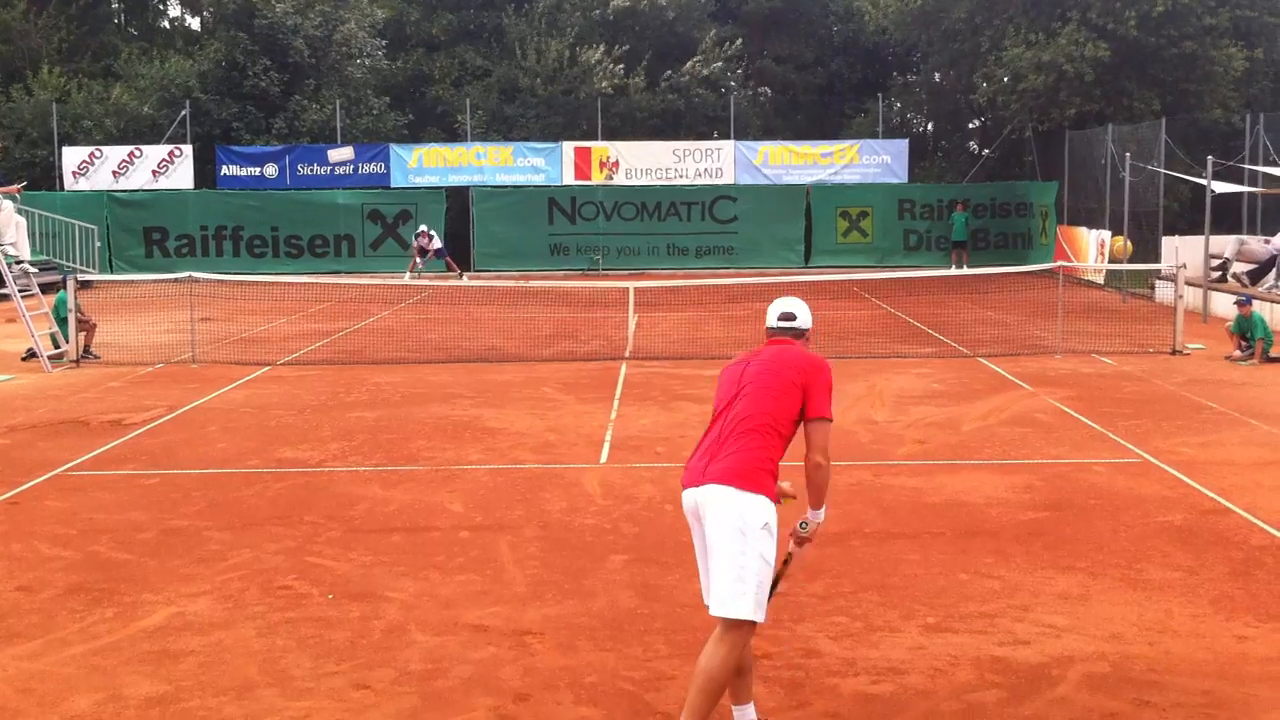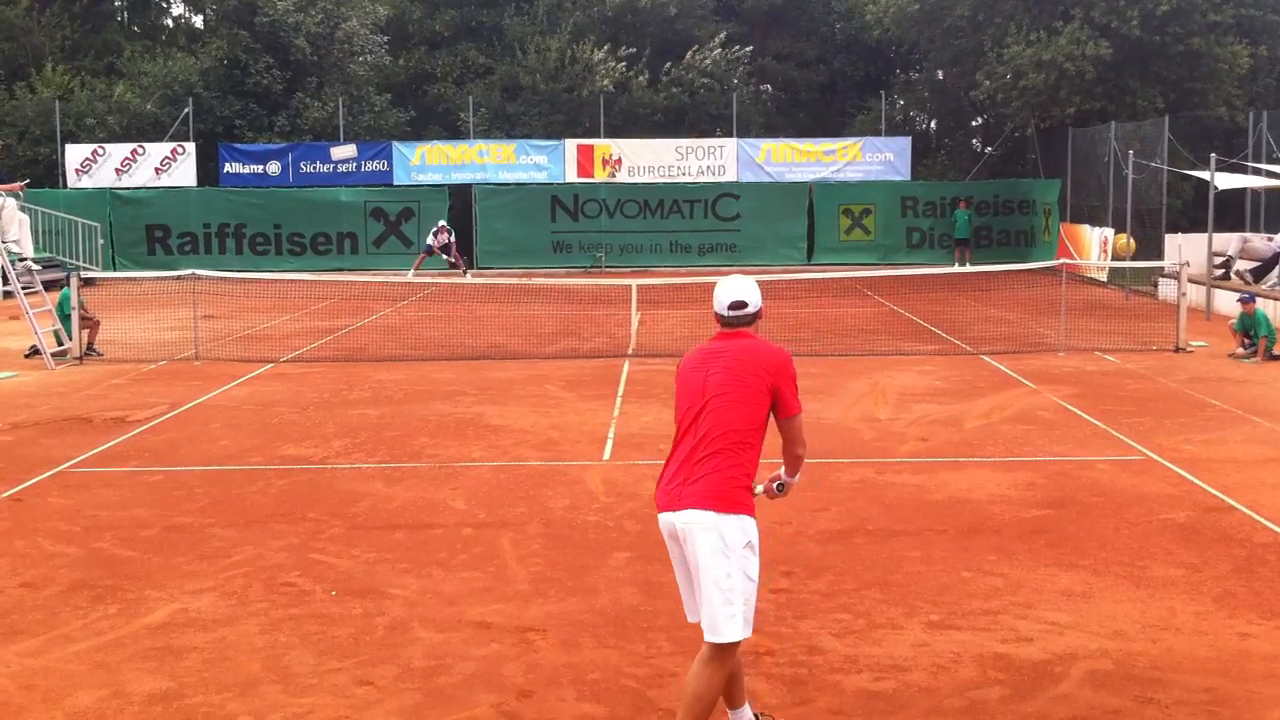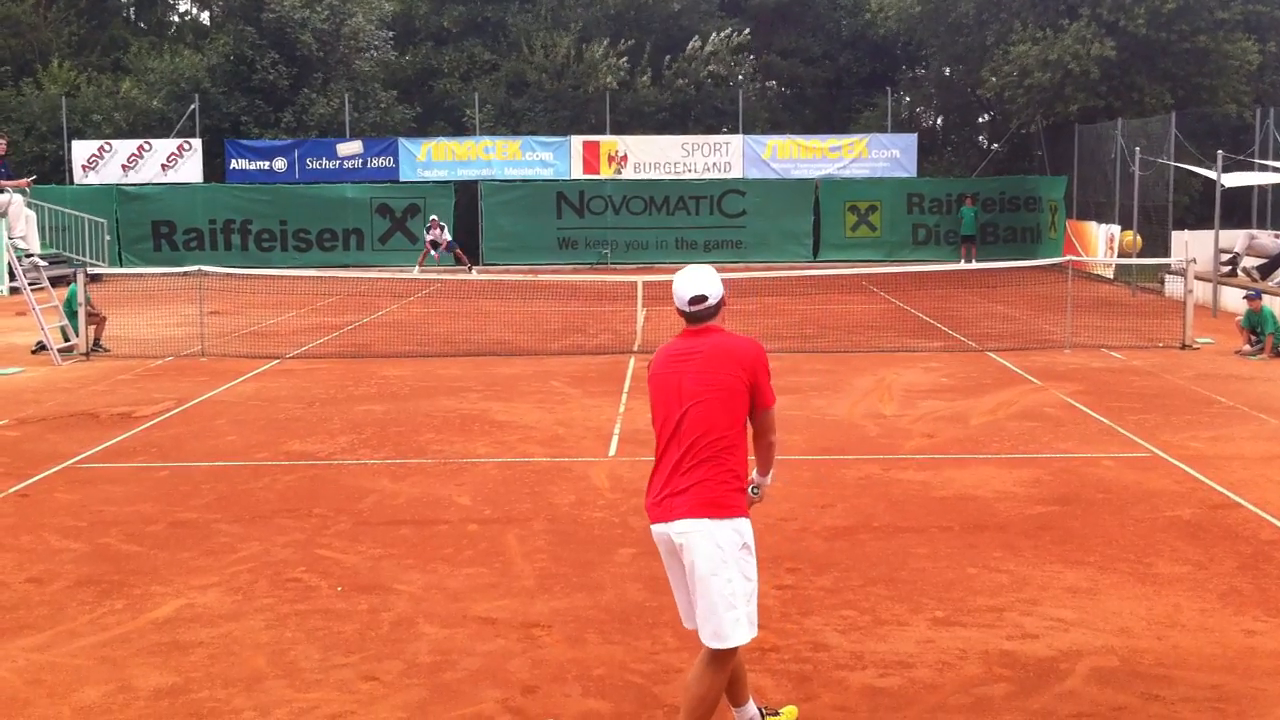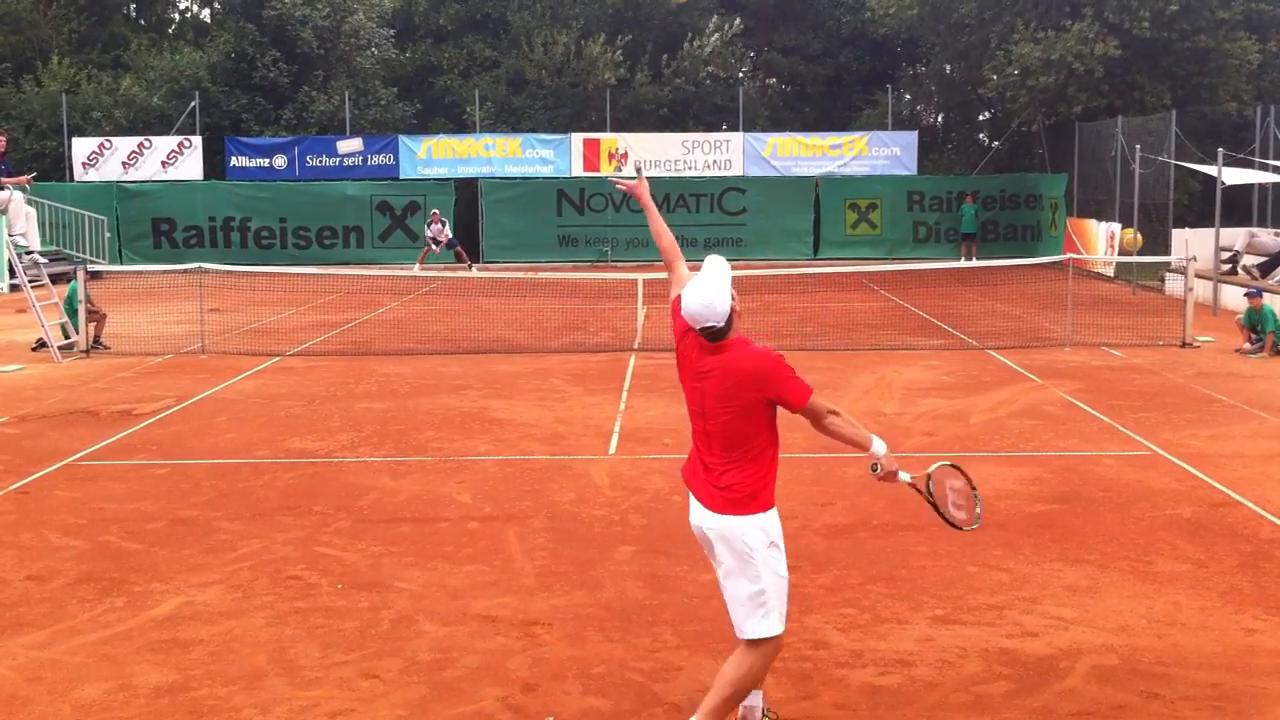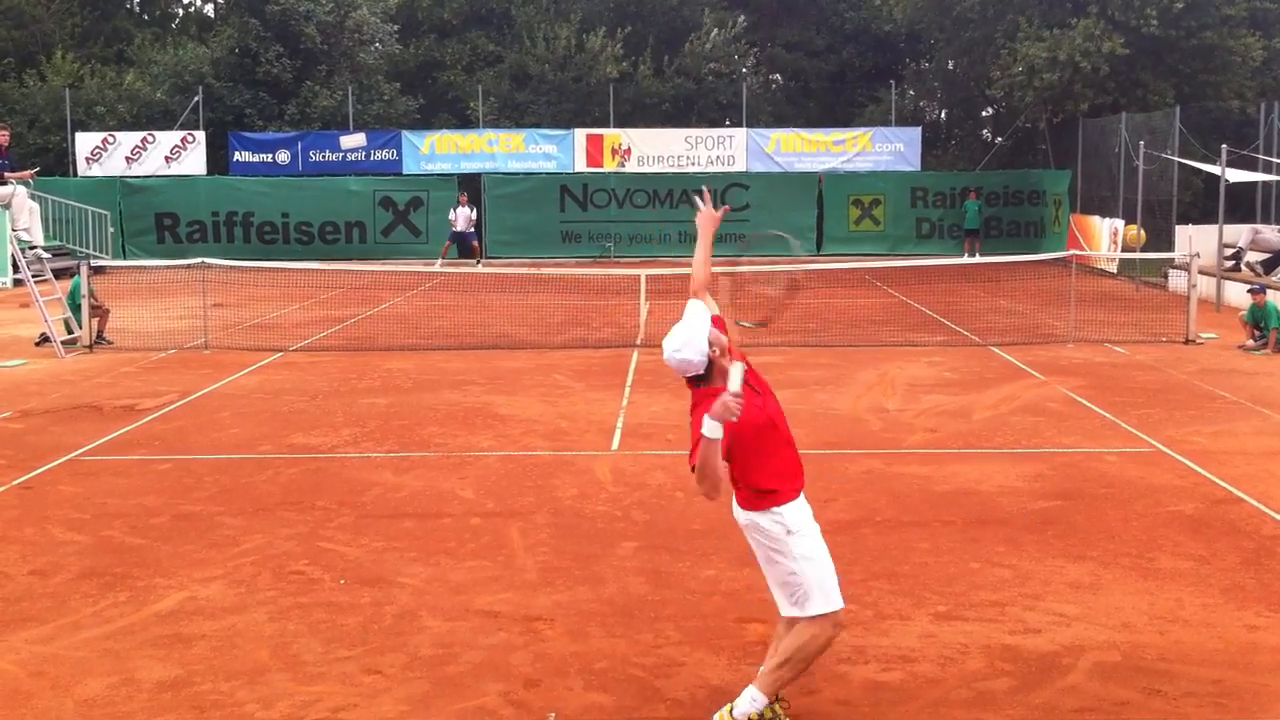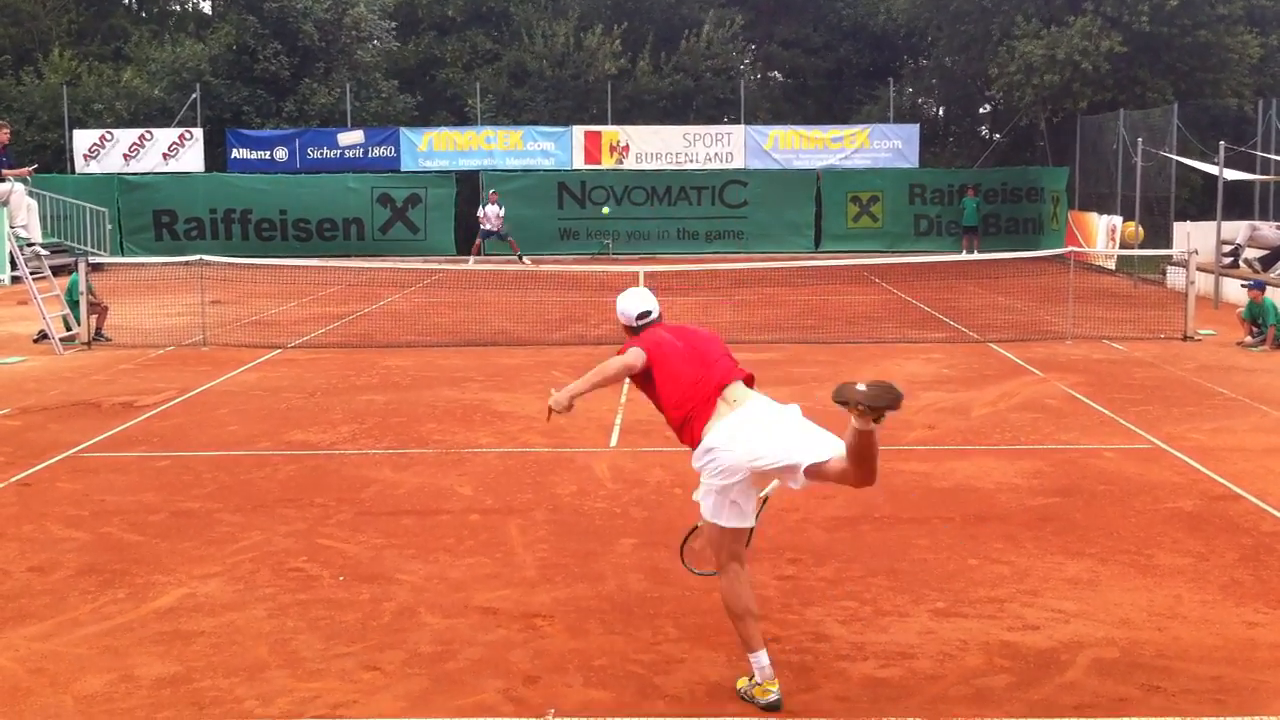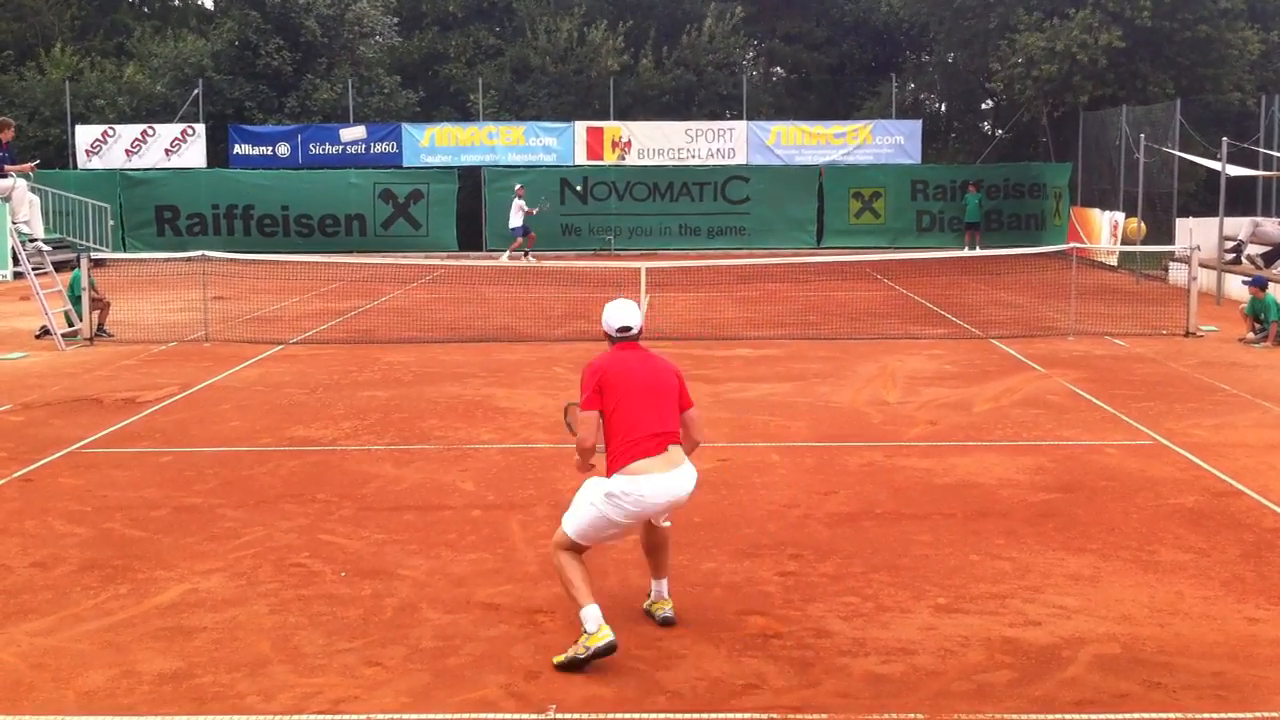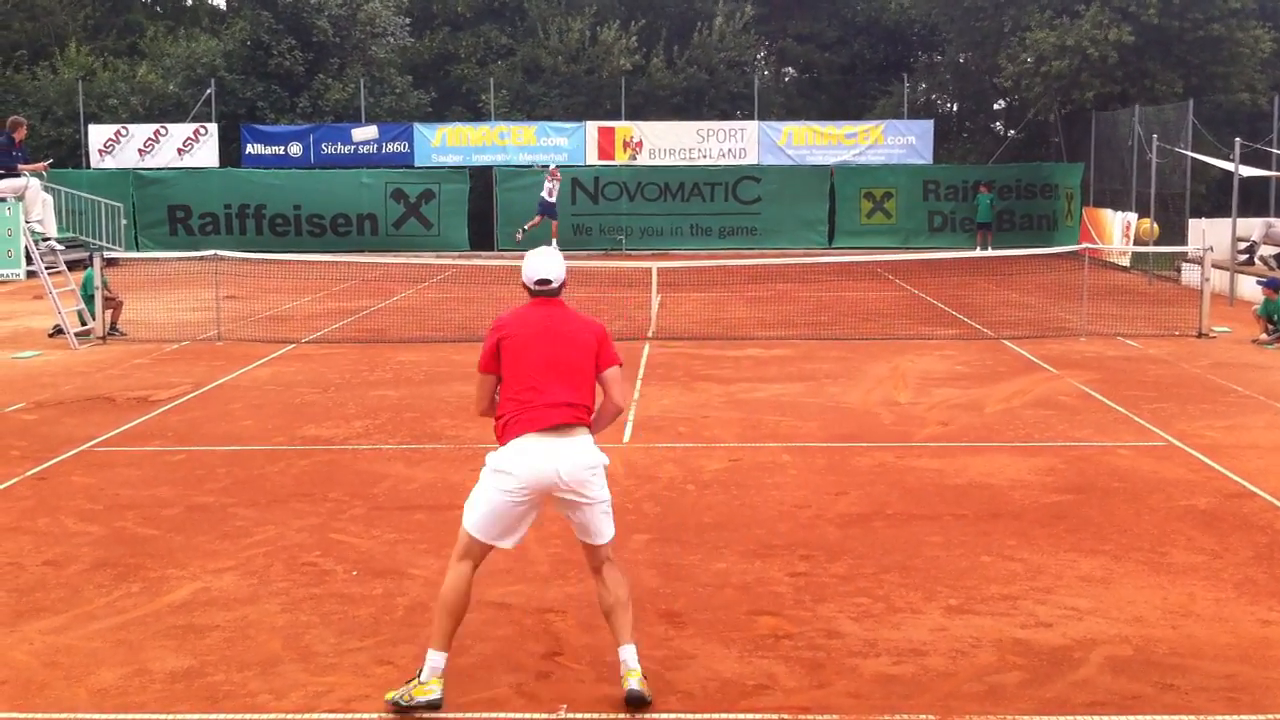
dt=0.5s
person 1, frame 1
left shoulder: (737, 365)
right shoulder: (813, 366)
right elbow: (817, 457)
left wrist: (772, 487)
right wrist: (814, 517)
left hip: (697, 487)
right hip: (738, 494)
left knee: (736, 618)
right knee: (734, 626)
person 1, frame 2
left shoulder: (690, 360)
right shoulder: (774, 359)
right elbow: (796, 447)
right wrist: (788, 478)
left hip: (671, 505)
right hip: (719, 511)
left knee: (724, 629)
right knee: (722, 640)
person 1, frame 3
left shoulder: (660, 360)
right shoulder: (746, 352)
right elbow: (766, 436)
right wrist: (762, 480)
left hip: (664, 515)
right hip: (713, 517)
left knee: (724, 631)
right knee: (721, 643)
person 1, frame 4
left shoulder: (686, 338)
right shoulder: (762, 365)
left elbow: (674, 263)
right elbow: (823, 416)
left wrist: (646, 202)
right wrist: (877, 448)
left hip: (703, 506)
right hip: (744, 518)
left knee: (757, 622)
right knee: (761, 642)
person 1, frame 5
right shoulder: (712, 410)
left elbow: (699, 286)
right elbow: (710, 488)
left wrist: (705, 228)
right wrist: (714, 429)
left hip: (769, 509)
right hip: (776, 515)
left knee: (803, 615)
right knee: (823, 624)
person 1, frame 6
left shoulder: (642, 347)
right shoulder: (702, 334)
left elbow: (629, 360)
left wrist: (568, 394)
left hip: (722, 448)
right hip: (765, 416)
left knee: (730, 565)
right knee: (857, 473)
left ankle: (764, 682)
right ankle: (862, 412)
person 1, frame 7
left shoulder: (597, 368)
right shoulder: (669, 368)
left elbow: (587, 442)
right elbow: (694, 438)
left wrist: (582, 461)
left hip: (632, 485)
right hip: (679, 477)
left knee: (565, 548)
right knee: (654, 519)
left ankle: (596, 632)
right ankle: (661, 600)
person 1, frame 8
left shoulder: (504, 327)
right shoulder: (593, 329)
left elbow: (483, 406)
right elbow: (617, 403)
left hip: (522, 457)
right hip: (579, 454)
left knee: (464, 561)
right knee: (604, 564)
left ankle: (430, 681)
right ankle: (631, 674)
